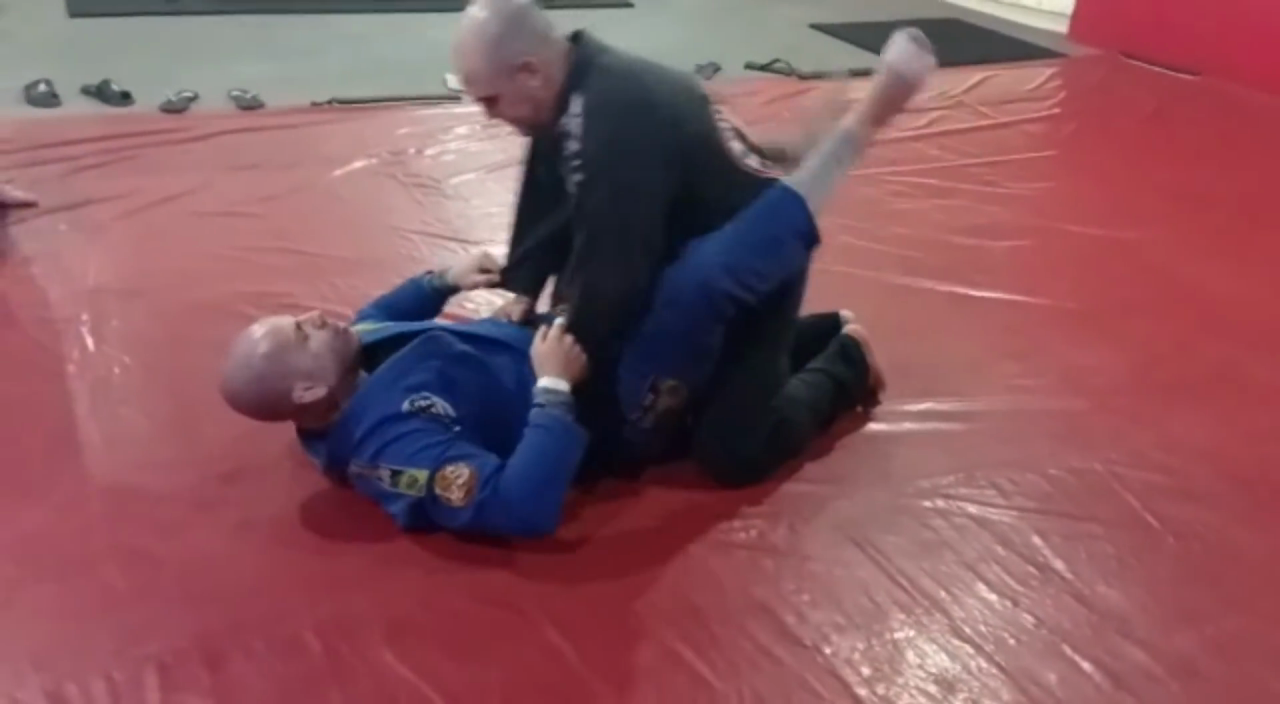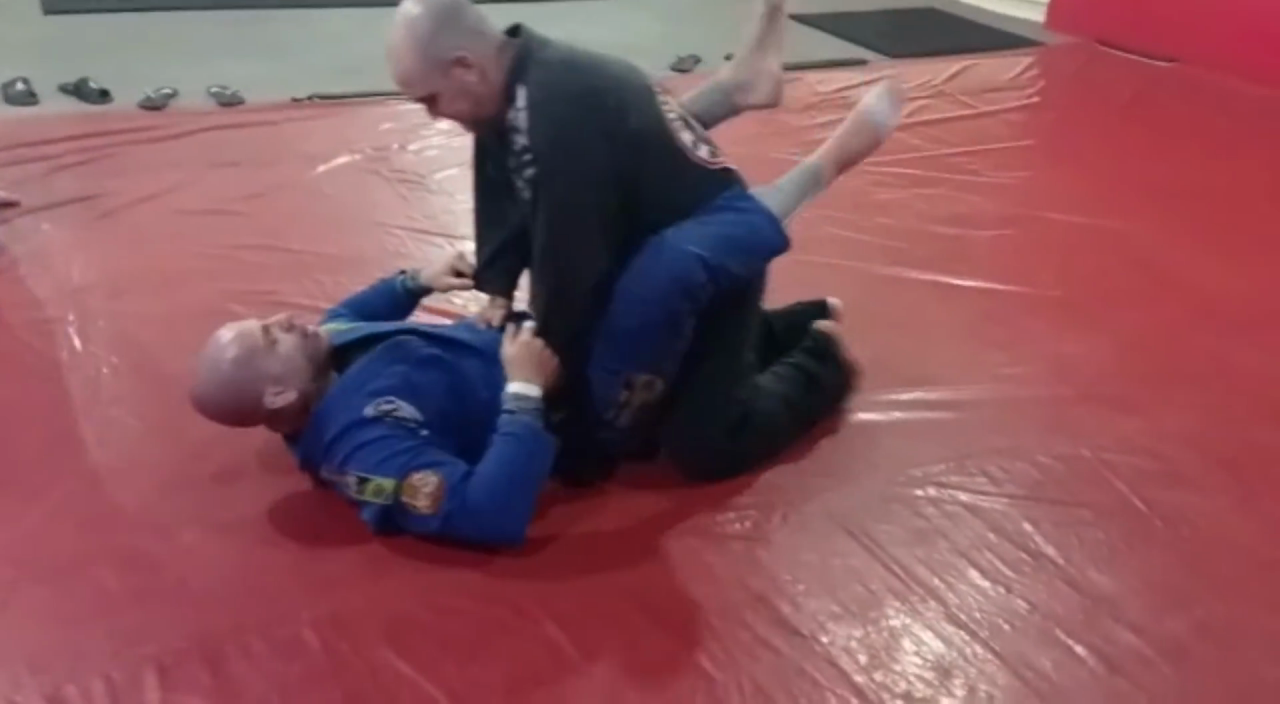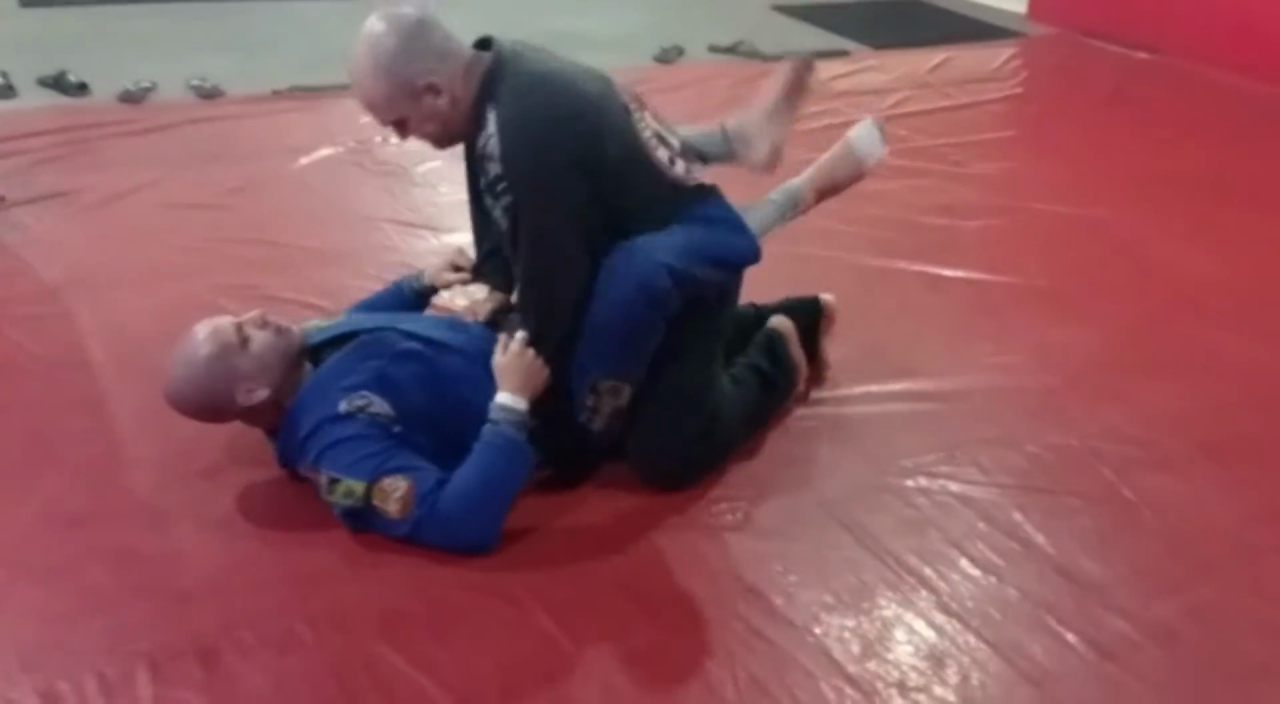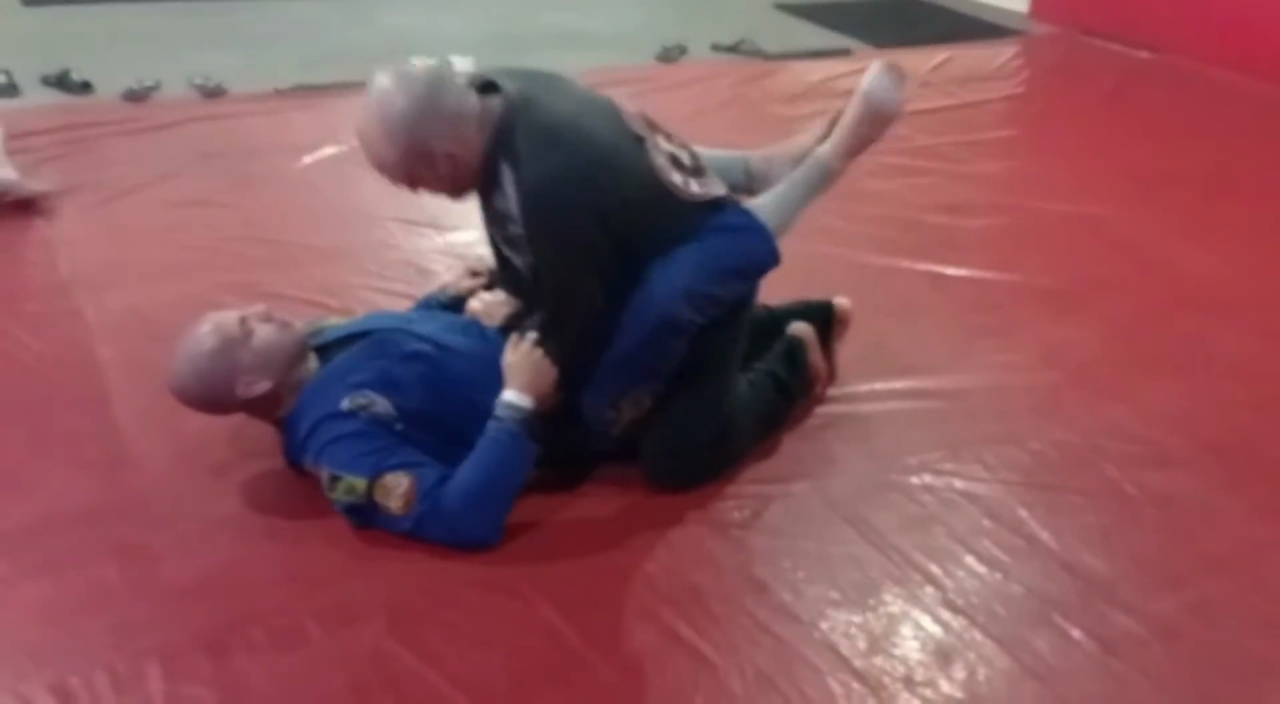
dt=0.2s
person 1, frame 1
left shoulder: (354, 363)
right shoulder: (398, 441)
left elbow: (365, 324)
right elbow: (524, 509)
left wrist: (444, 279)
right wrist: (554, 388)
left hip: (560, 348)
right knee: (704, 275)
left ankle: (821, 351)
right ankle: (860, 122)
person 1, frame 2
left shoulder: (326, 358)
right shoulder: (365, 440)
left elbow: (350, 315)
right elbow: (492, 516)
left wrist: (417, 280)
right wrist: (526, 391)
left hip: (532, 344)
right hip: (586, 408)
right knee: (669, 262)
left ankle: (795, 330)
right ankle: (825, 163)
person 1, frame 3
left shoulder: (307, 354)
right shoulder: (336, 436)
left elbow: (366, 324)
right elbow: (460, 523)
left wrist: (421, 283)
right wrist: (514, 404)
left hip: (526, 345)
right knee: (641, 268)
left ankle: (766, 327)
right ankle: (807, 187)
person 1, frame 4
left shoulder: (316, 348)
right shoulder: (337, 432)
right elbow: (461, 518)
left wrist: (452, 295)
right wrist: (519, 401)
left hip: (538, 342)
left ankle: (794, 326)
person 2, frame 1
left shoulder: (615, 118)
right shoulder: (577, 84)
left elbow: (610, 265)
right elbow: (547, 204)
right wrist: (524, 292)
right hip: (685, 254)
left knee: (733, 454)
left ankle: (840, 367)
person 2, frame 2
left shoulder: (563, 111)
right shoulder: (540, 82)
left elbow: (575, 256)
right elbow: (508, 205)
right wrist: (497, 295)
left knee: (704, 444)
person 2, frame 3
left shoulder: (529, 132)
right shoulder: (500, 72)
left elbow: (553, 276)
right elbow: (501, 215)
right wrist: (495, 289)
left hip: (687, 253)
right hip: (637, 240)
left ankle: (772, 355)
person 2, frame 4
left shoulder: (549, 188)
right shoulder: (491, 96)
left elbow: (569, 318)
right wrist: (515, 297)
left hip: (701, 258)
right hip: (651, 234)
left ankle: (791, 356)
